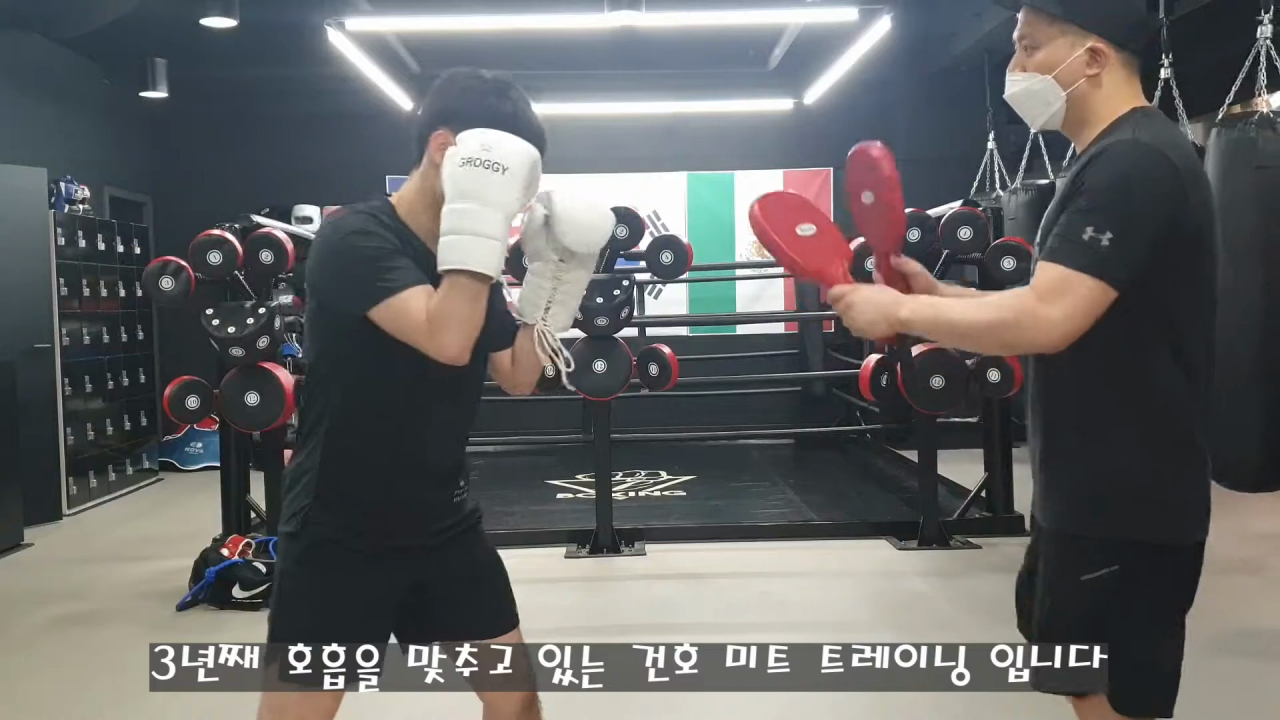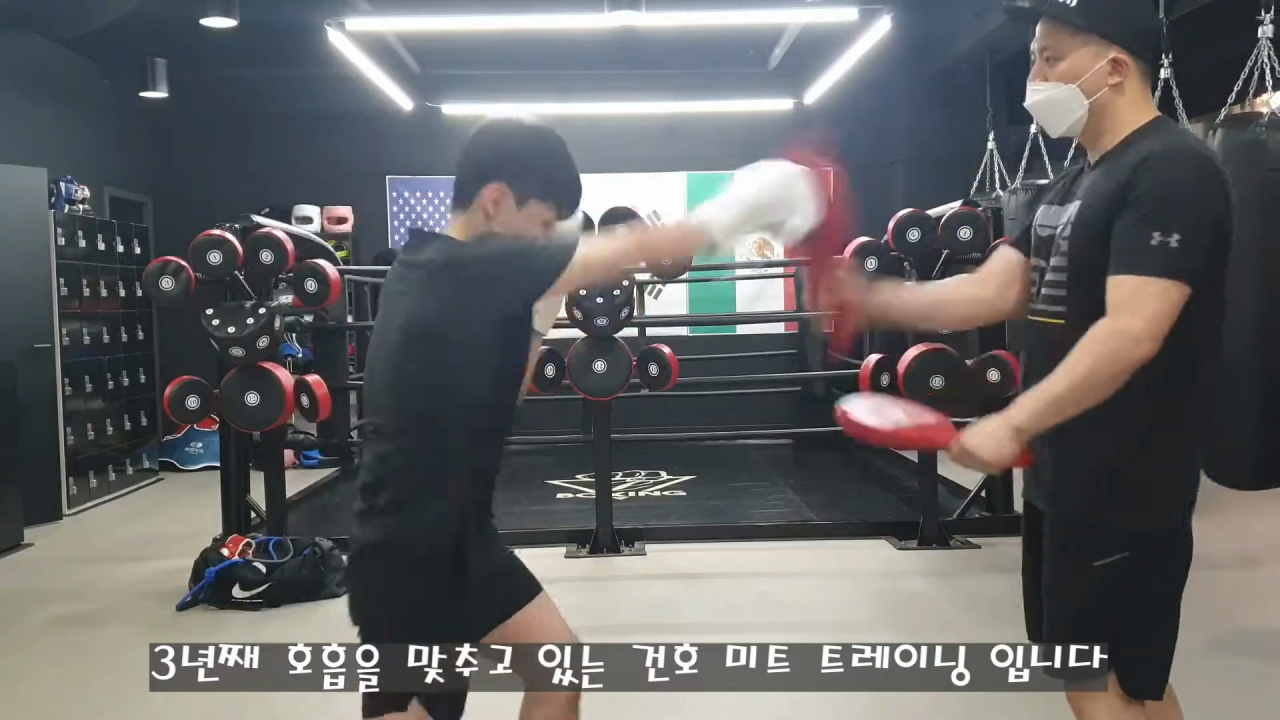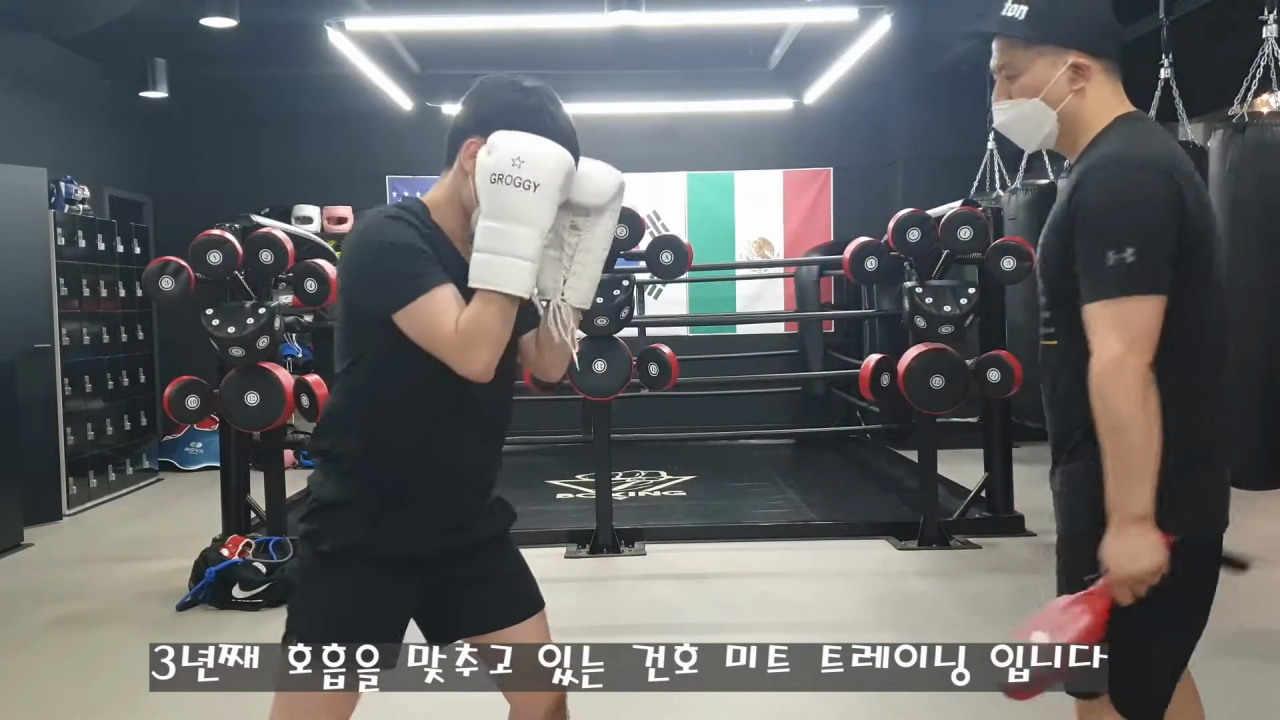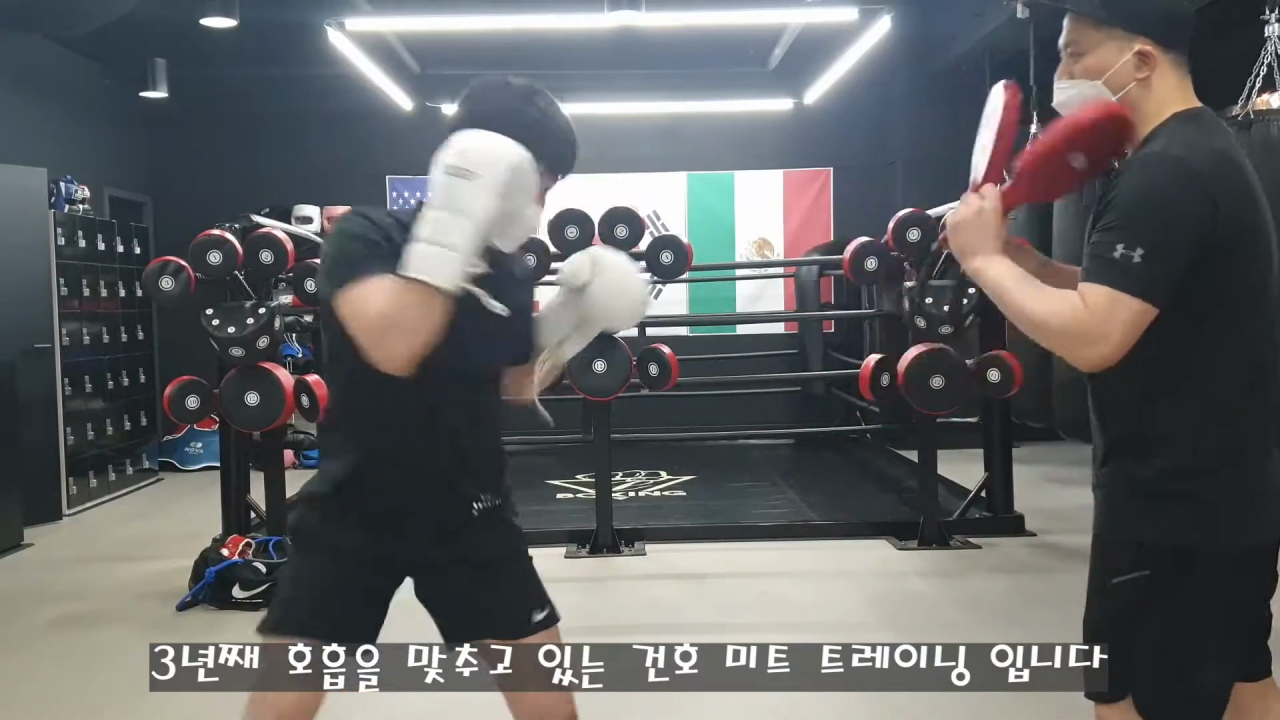
dt=0.7s
person 1, frame 1
left shoulder: (1133, 164)
right shoulder: (1110, 162)
left elbow: (1046, 320)
right elbow: (1054, 309)
left wrist: (901, 313)
right wrist: (937, 297)
left hip: (1127, 493)
right hip: (1093, 483)
person 1, frame 2
left shoulder: (1170, 172)
right shoulder: (1075, 179)
left elbow: (1131, 332)
right elbow: (991, 293)
left wrist: (1014, 423)
right wrist: (877, 299)
left hip: (1124, 484)
right hip: (1064, 473)
person 1, frame 3
left shoulder: (1114, 179)
right shoulder: (1134, 161)
left elbow: (1123, 363)
left wrist: (1130, 519)
left hip: (1142, 497)
right hip: (1174, 483)
person 1, frame 4
left shoulder: (1166, 173)
right shoulder: (1191, 157)
left elbow: (1093, 337)
right elbow: (1115, 301)
left wrist: (982, 258)
right wrist: (1014, 255)
left hip: (1176, 497)
right hip: (1219, 488)
person 2, frame 1
left shoulder: (459, 254)
right shoulder: (352, 238)
left elbow: (518, 374)
right elbow: (447, 340)
left wrist: (556, 269)
right wrist: (480, 218)
left hip: (442, 523)
right hip: (340, 532)
person 2, frame 2
left shoulder: (424, 265)
right shoulder: (471, 269)
left elbow: (505, 387)
right elbow: (630, 252)
left wrist: (540, 306)
right wrist: (733, 210)
left hip: (436, 535)
right hip: (403, 558)
person 2, frame 3
left shoulder: (491, 247)
right shoulder: (387, 238)
left elbow: (548, 366)
right elbow: (472, 356)
left wrist: (579, 241)
right wrist: (516, 232)
left hip: (466, 523)
right hip: (360, 530)
person 2, frame 4
left shoulder: (509, 271)
right shoulder: (365, 237)
right elbow: (393, 349)
left wrist: (572, 318)
right wrist: (455, 223)
left hip: (470, 526)
right hip: (352, 524)
